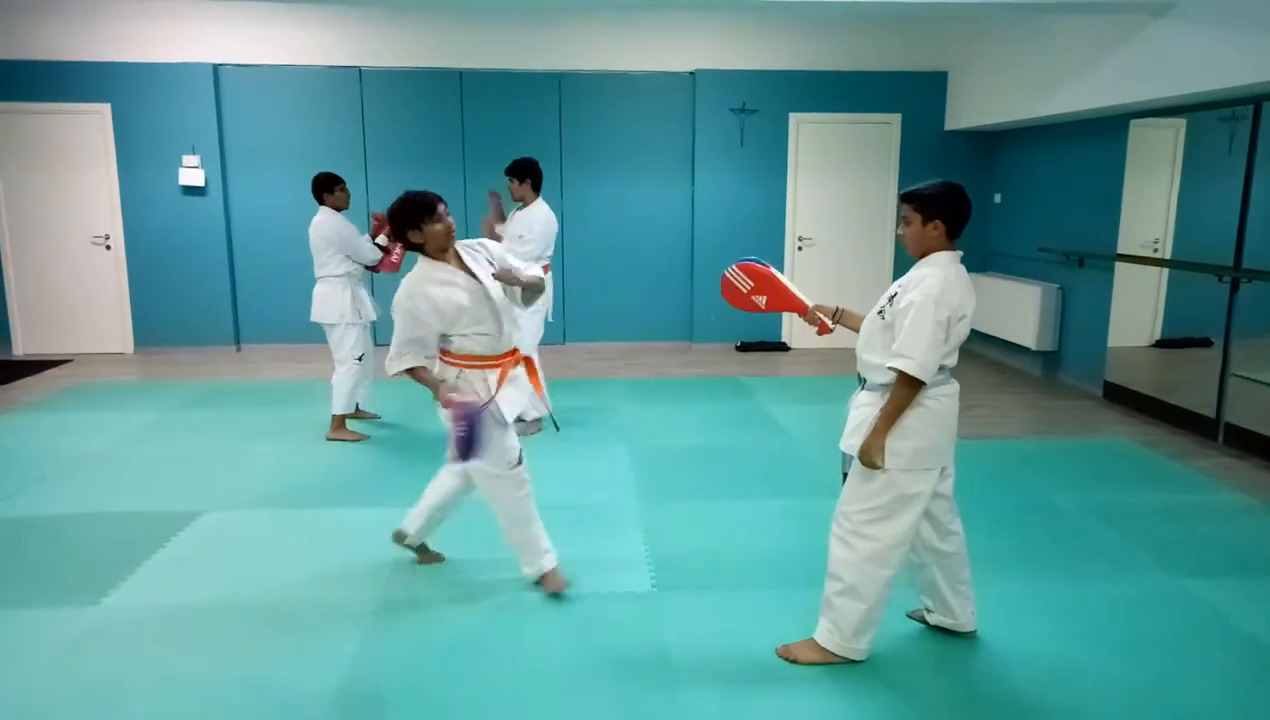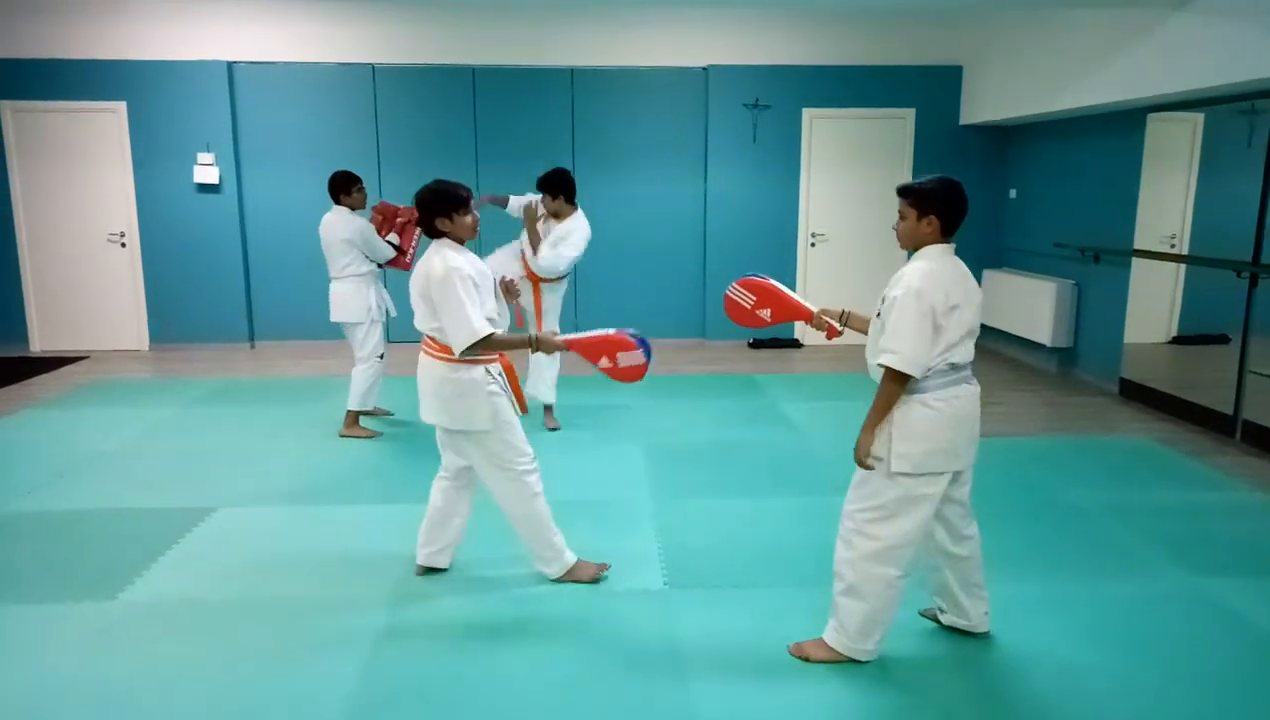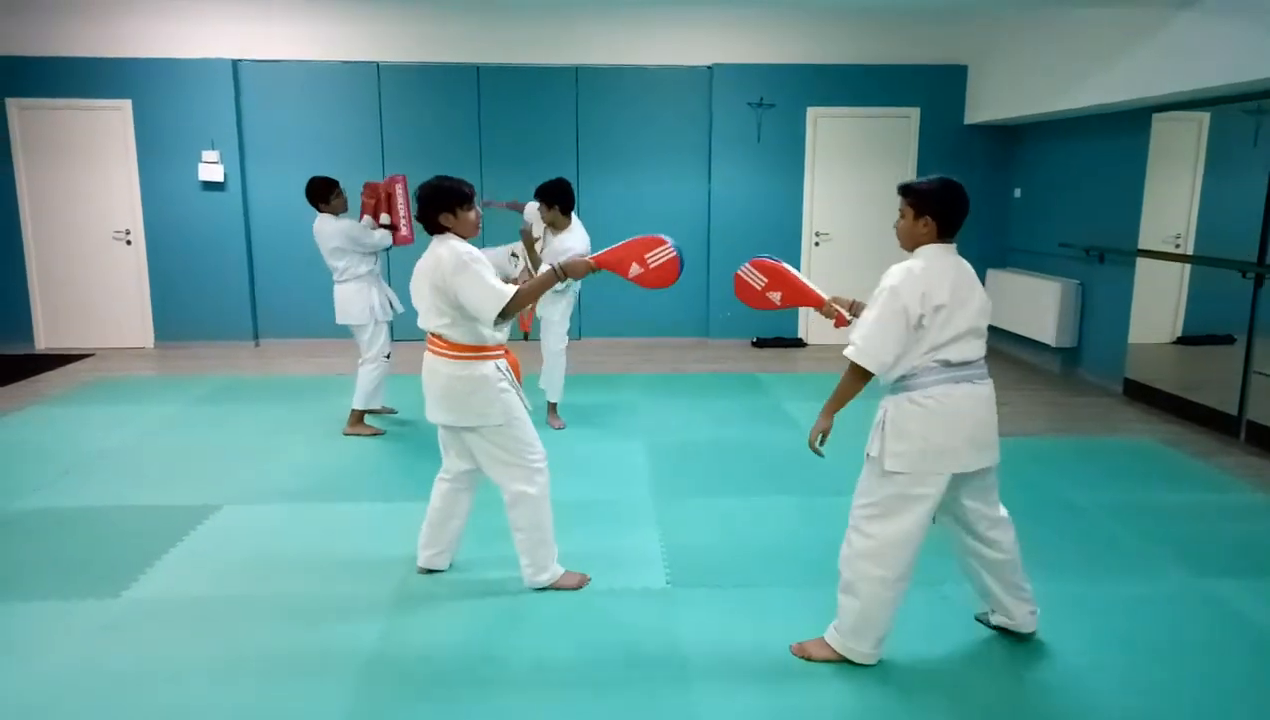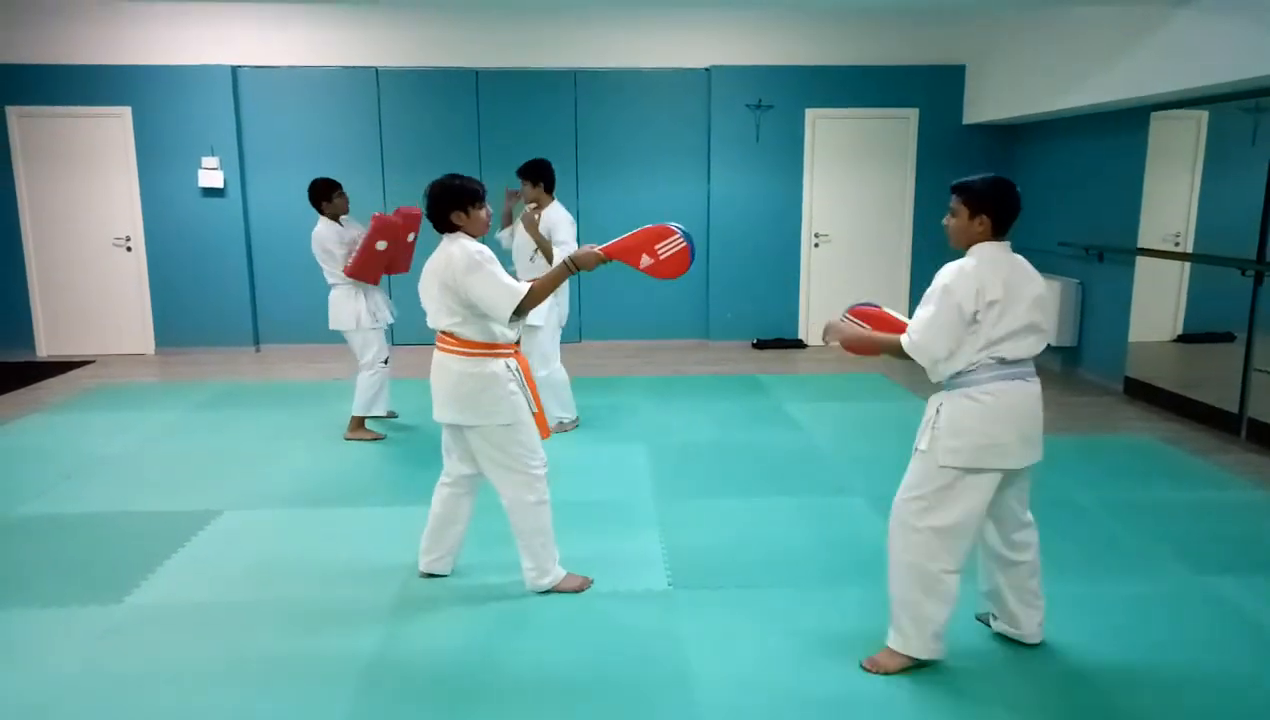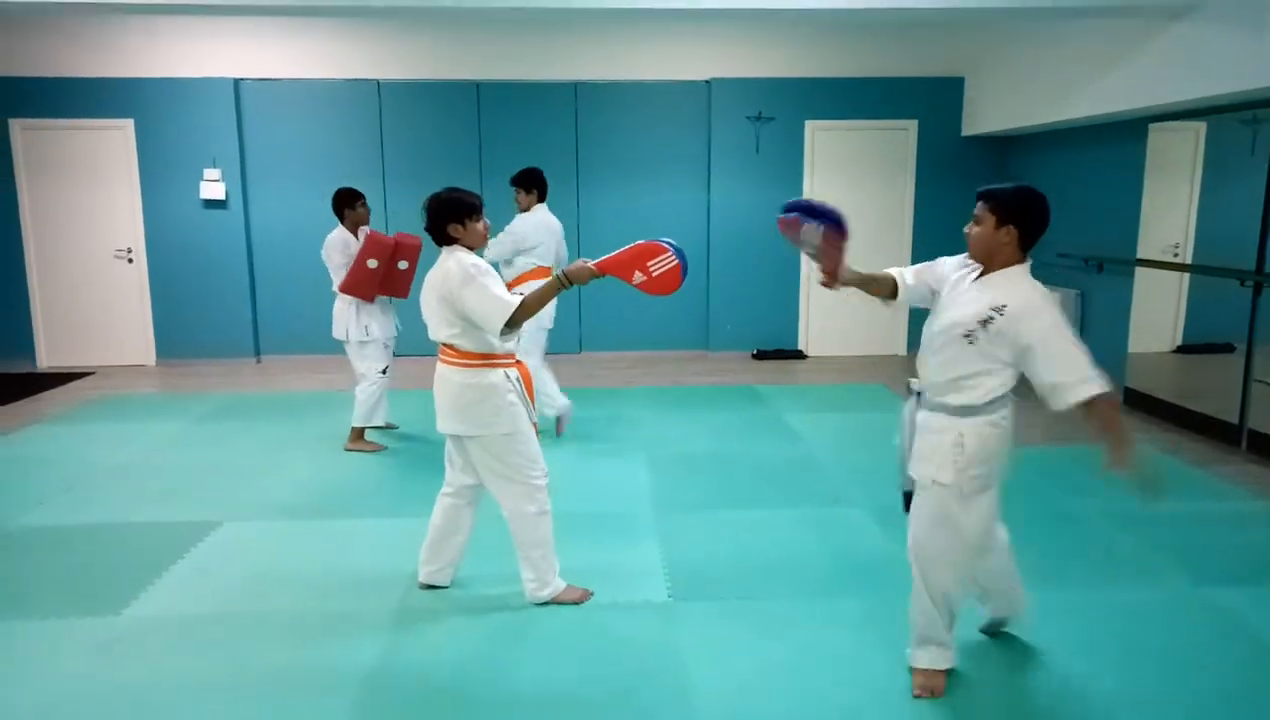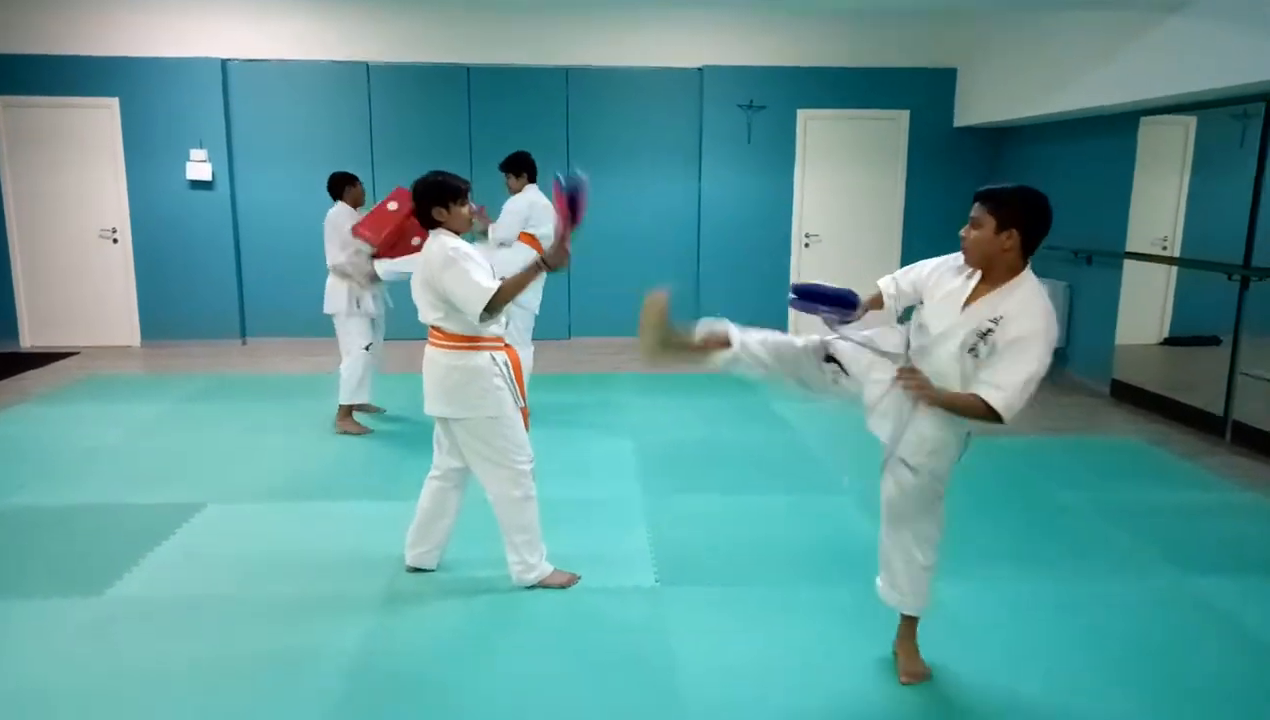
dt=0.4s
person 1, frame 1
left shoulder: (932, 284)
right shoulder: (943, 276)
left elbow: (912, 370)
right elbow: (900, 334)
left wrist: (878, 433)
right wrist: (835, 314)
left hip: (907, 418)
right hip: (927, 417)
left knee: (864, 526)
right knee: (933, 517)
left ankle: (839, 639)
right ankle: (953, 612)
person 1, frame 2
left shoulder: (917, 278)
right shoulder: (956, 273)
left elbow: (901, 365)
left wrist: (869, 430)
right wrist: (844, 318)
left hip: (920, 417)
right hip: (954, 408)
left knee: (871, 526)
right knee: (951, 518)
left ankle: (849, 639)
right ankle: (966, 612)
person 1, frame 3
left shoulder: (906, 277)
right shoulder: (965, 275)
left elbow: (869, 358)
left wrist: (828, 412)
right wrist: (855, 307)
left hip: (923, 415)
right hip: (973, 406)
left knee: (879, 528)
right knee: (982, 518)
left ankle: (852, 640)
right ankle: (1015, 614)
person 1, frame 4
left shoulder: (960, 275)
right shoulder: (1027, 274)
left elbow: (919, 349)
left wrist: (857, 336)
left hip: (971, 413)
right hip: (1019, 405)
left knee: (922, 520)
right knee: (1011, 521)
left ankle: (914, 641)
right ankle: (1021, 621)
person 1, frame 5
left shoulder: (1026, 304)
right shoulder: (958, 269)
left elbow: (1079, 378)
right elbow: (901, 284)
left wrist: (1120, 446)
right wrist: (849, 277)
left hip: (959, 437)
right hip: (932, 418)
left knee: (935, 543)
right knee: (971, 530)
left ankle: (931, 656)
right ankle: (1005, 608)
person 1, frame 6
left shoulder: (1030, 318)
right shoulder: (950, 268)
left elbow: (995, 408)
right elbow: (895, 286)
left wrist: (933, 395)
right wrist: (854, 308)
left hip: (933, 425)
right hip: (884, 365)
left knee: (914, 523)
right knee: (801, 353)
left ankle: (905, 638)
right ankle: (684, 341)
person 2, frame 1
left shoulder: (480, 250)
right shoulder: (415, 291)
left elbow: (536, 290)
right elbow: (408, 356)
left wrist: (523, 280)
right wrist: (437, 386)
left hip: (508, 369)
right hip: (474, 386)
left knee: (472, 465)
right knee: (507, 469)
left ankle: (413, 531)
right ankle: (541, 563)
person 2, frame 2
left shoulder: (438, 260)
right shoulder: (453, 266)
right elbow: (470, 341)
left wrist: (500, 296)
right wrist: (533, 341)
left hip: (448, 378)
right hip: (468, 382)
left knee: (457, 469)
right knee: (516, 470)
left ankle: (431, 554)
right ankle: (559, 563)
person 2, frame 3
left shoulder: (431, 259)
right shoulder: (460, 257)
right elbow: (502, 310)
left wrist: (501, 288)
right wrist: (558, 272)
left hip: (447, 372)
right hip: (475, 377)
left knee: (458, 469)
right knee: (527, 470)
left ankle: (432, 555)
right ankle: (543, 570)
person 2, frame 4
left shoulder: (439, 259)
right shoulder: (470, 255)
right elbow: (519, 305)
right wrist: (572, 263)
left hip: (455, 370)
right hip: (484, 376)
left knee: (459, 472)
right knee: (526, 474)
left ankle: (434, 559)
right ankle: (545, 573)
person 2, frame 5
left shoulder: (442, 270)
right shoulder: (466, 268)
right elbow: (510, 318)
right wrist: (564, 279)
left hip: (459, 381)
right hip: (485, 386)
left knee: (462, 482)
right knee: (527, 483)
left ankle: (433, 570)
right ankle: (545, 584)
person 2, frame 6
left shoulder: (437, 252)
right shoulder: (448, 253)
right elbow: (488, 305)
right wrist: (543, 262)
left hip: (452, 363)
right hip: (476, 368)
left knee: (452, 465)
right knee: (515, 467)
left ankle: (423, 554)
right ankle: (531, 567)
person 3, frame 1
left shoulder: (320, 221)
right shoulder: (337, 224)
right elbow: (369, 255)
left wrist: (370, 252)
right wrist: (385, 236)
left hip: (338, 293)
right hip: (341, 296)
left knee: (361, 355)
right knee: (350, 360)
left ankle: (352, 407)
right ankle: (337, 427)
person 3, frame 2
left shoulder: (327, 221)
right shoulder: (357, 225)
right elbow: (384, 254)
right wrist: (397, 233)
left hip: (345, 291)
right hip: (360, 293)
left knee: (370, 353)
right knee: (371, 357)
left ankle: (367, 405)
right ankle: (350, 423)
person 3, frame 3
left shoulder: (323, 224)
right shoulder: (341, 227)
left elbow: (360, 235)
right elbow: (382, 240)
left wrist: (370, 215)
left hip: (354, 292)
right hip: (363, 294)
left knee: (373, 353)
right knee: (378, 357)
left ankle: (369, 402)
right ankle: (354, 421)
person 3, frame 4
left shoulder: (346, 223)
right shoulder: (324, 234)
left hip: (364, 298)
right hip: (353, 302)
left knee: (377, 358)
right knee: (375, 362)
left ankle: (373, 407)
right ankle: (355, 426)
person 3, frame 5
left shoulder: (368, 234)
right shoulder: (335, 242)
left hip: (376, 309)
right hip: (355, 314)
left knee: (381, 369)
right knee: (374, 374)
left ankle: (372, 418)
right ankle: (356, 437)
person 3, frame 6
left shoulder: (354, 215)
right shoulder: (339, 214)
left elbow: (371, 246)
right elbow: (361, 246)
left hip: (365, 286)
right hip: (348, 287)
left knee: (371, 346)
right knee: (358, 349)
left ankle: (358, 399)
right ankle: (343, 415)
person 4, frame 1
left shoulder: (542, 217)
right shoulder: (522, 211)
left elbow: (519, 257)
right elbow: (503, 229)
left wrist: (493, 235)
right wrist: (496, 208)
left knee: (522, 349)
left ankle: (534, 416)
person 4, frame 2
left shoulder: (578, 231)
right shoulder: (543, 207)
left elbow: (545, 264)
right elbow: (515, 203)
left wrist: (531, 228)
right wrist: (491, 200)
left hip: (547, 287)
right hip: (518, 264)
left ankle: (547, 410)
person 4, frame 3
left shoulder: (576, 245)
right shoulder: (549, 217)
right elbow: (529, 209)
left wrist: (529, 251)
right wrist: (502, 204)
left hip: (557, 292)
left knee: (554, 346)
left ankle: (552, 409)
person 4, frame 4
left shoulder: (560, 219)
right shoulder: (530, 212)
left elbow: (565, 262)
right elbow: (507, 239)
left wrist: (534, 233)
right wrist: (507, 209)
left hip: (546, 298)
left knee: (544, 363)
right knee: (526, 356)
left ankle: (567, 416)
person 4, frame 5
left shoulder: (529, 221)
right shoulder: (551, 223)
left elbow: (494, 252)
right elbow: (561, 260)
left hip: (529, 294)
right hip: (532, 292)
left knee: (527, 358)
right knee: (524, 357)
left ankle: (557, 407)
person 4, frame 6
left shoulder: (522, 199)
right shoulder: (546, 205)
left elbow: (503, 235)
left wrist: (484, 228)
right wrist: (493, 226)
left hip: (515, 260)
right knee: (519, 340)
